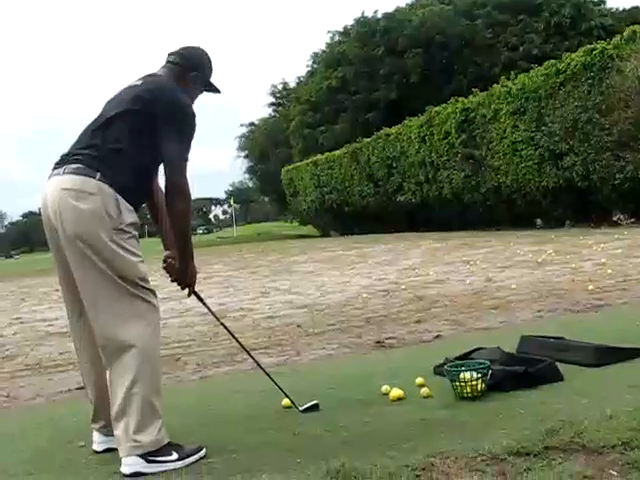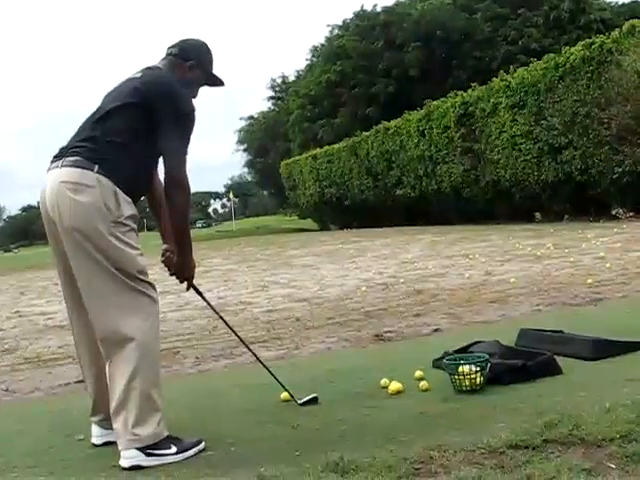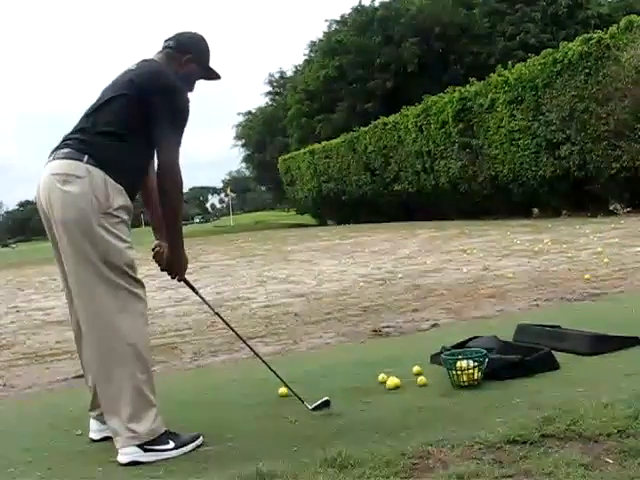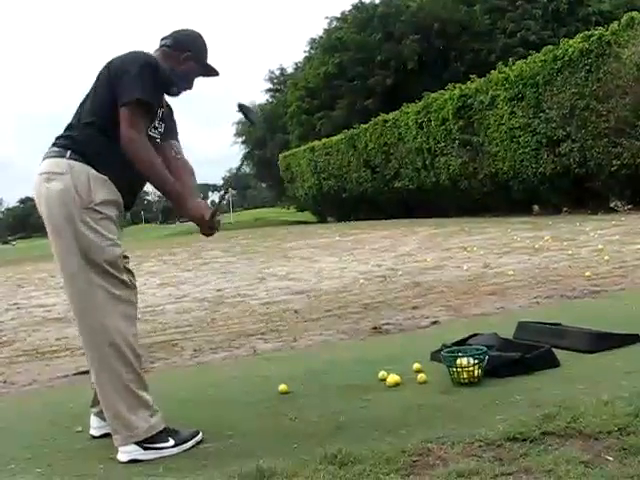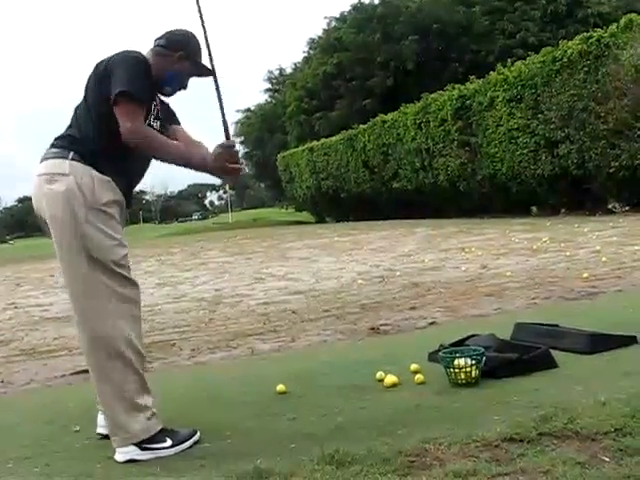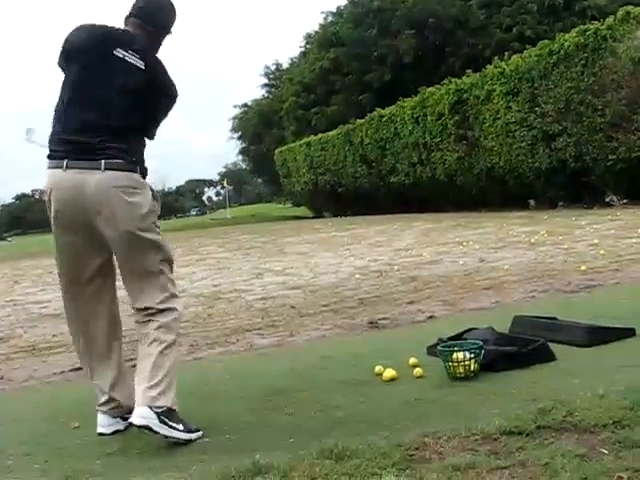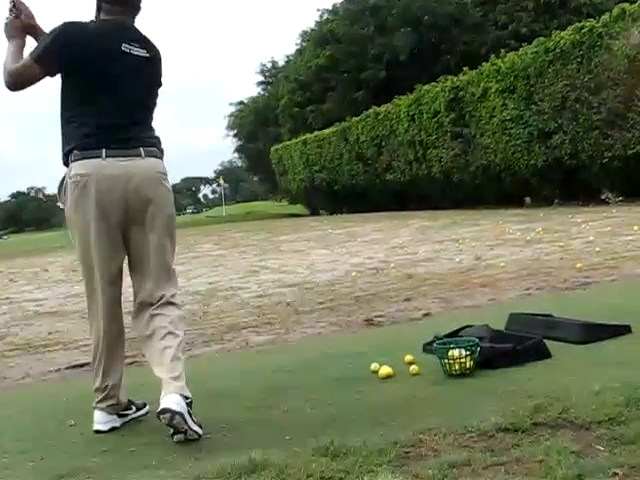
dt=0.4s
person 1, frame 1
left shoulder: (138, 93)
right shoulder: (175, 104)
left elbow: (148, 181)
right elbow: (176, 190)
left wrist: (169, 248)
right wrist: (185, 258)
left hip: (60, 193)
right hip: (91, 199)
left knee: (94, 321)
right knee: (133, 318)
left ankle: (109, 426)
person 1, frame 2
left shoulder: (138, 86)
right shoulder: (173, 96)
left elbow: (149, 175)
right elbow: (175, 182)
left wrist: (167, 242)
right wrist: (184, 251)
left hip: (59, 186)
right hip: (89, 192)
left knee: (93, 314)
right knee: (133, 311)
left ankle: (109, 418)
right ankle: (141, 439)
person 1, frame 3
left shoulder: (138, 80)
right shoulder: (167, 87)
left elbow: (145, 171)
right elbow: (168, 172)
left wrist: (160, 237)
right wrist: (176, 245)
left hip: (59, 182)
right hip: (84, 185)
left knee: (93, 308)
right knee: (119, 306)
left ankle: (107, 413)
right ankle: (138, 435)
person 1, frame 4
left shoulder: (156, 102)
right shoulder: (141, 66)
left elbow: (175, 161)
right elbow: (130, 141)
left wrist: (197, 204)
right wrist: (185, 206)
left hip: (81, 188)
right hip: (75, 182)
left knee: (107, 301)
right knee: (107, 305)
left ankle: (107, 410)
right ankle: (138, 433)
person 1, frame 5
left shoulder: (157, 104)
right shoulder: (130, 65)
left elbow: (184, 143)
right elbow: (132, 133)
left wrist: (217, 159)
right wrist: (207, 162)
left hip: (88, 189)
right hip: (75, 181)
left knee: (112, 303)
right knee: (112, 306)
left ankle: (116, 409)
right ankle: (136, 434)
person 1, frame 6
left shoulder: (84, 38)
right shoulder: (160, 82)
left hip: (61, 178)
right hip: (116, 182)
left knee: (88, 302)
right knee: (157, 297)
left ankle: (113, 405)
right ankle: (155, 404)
person 1, frame 7
left shoulder: (75, 36)
right shoulder: (150, 54)
left hip: (91, 172)
right hip: (146, 169)
left knee: (102, 293)
right knee: (157, 290)
left ankle: (109, 403)
right ankle: (173, 391)
